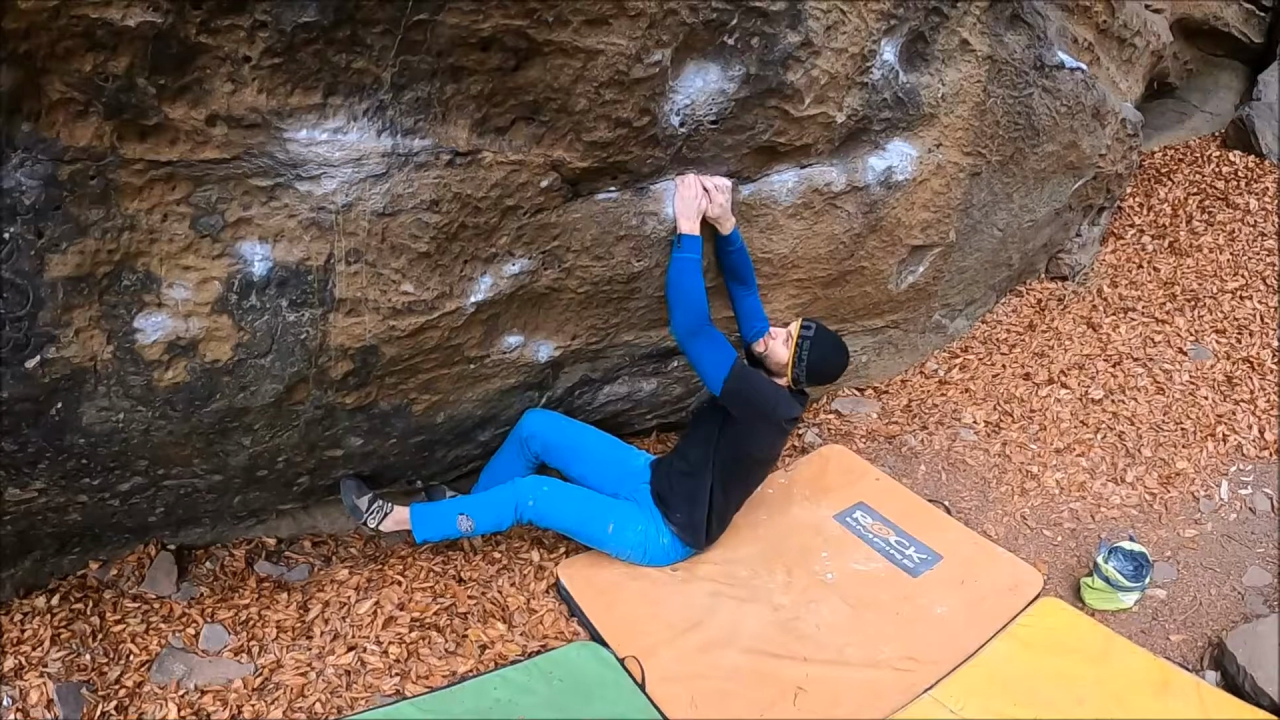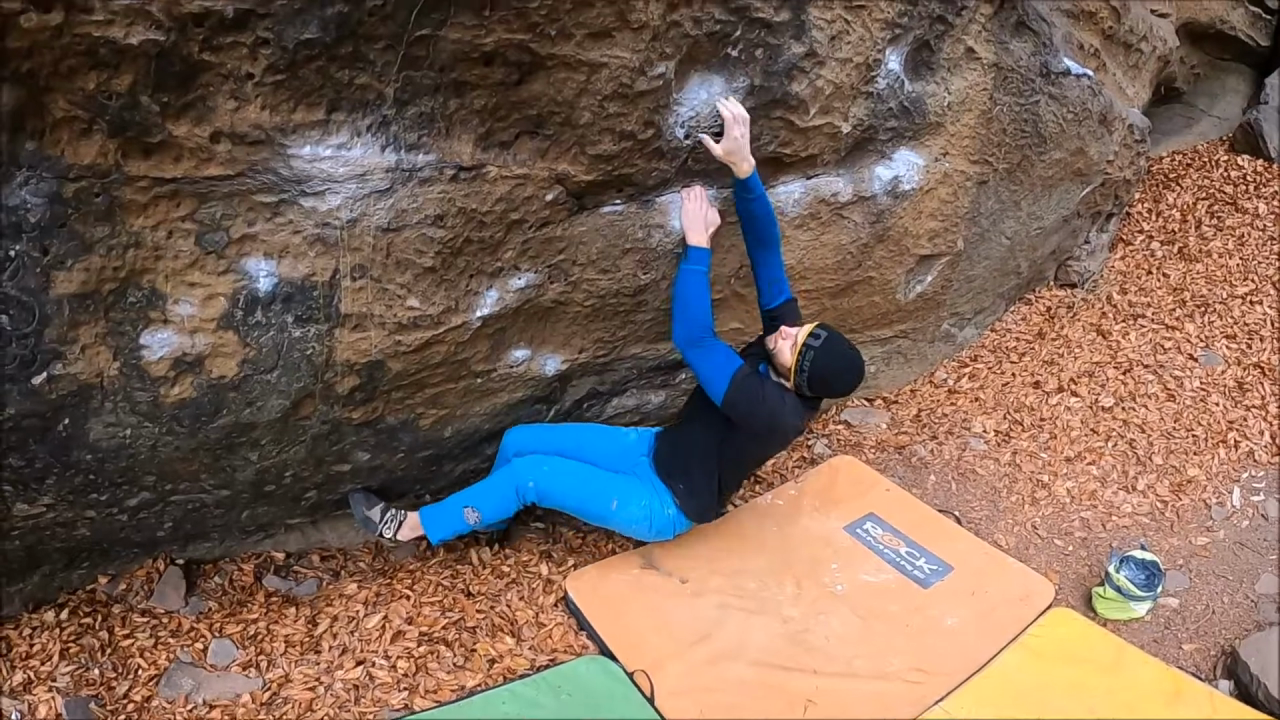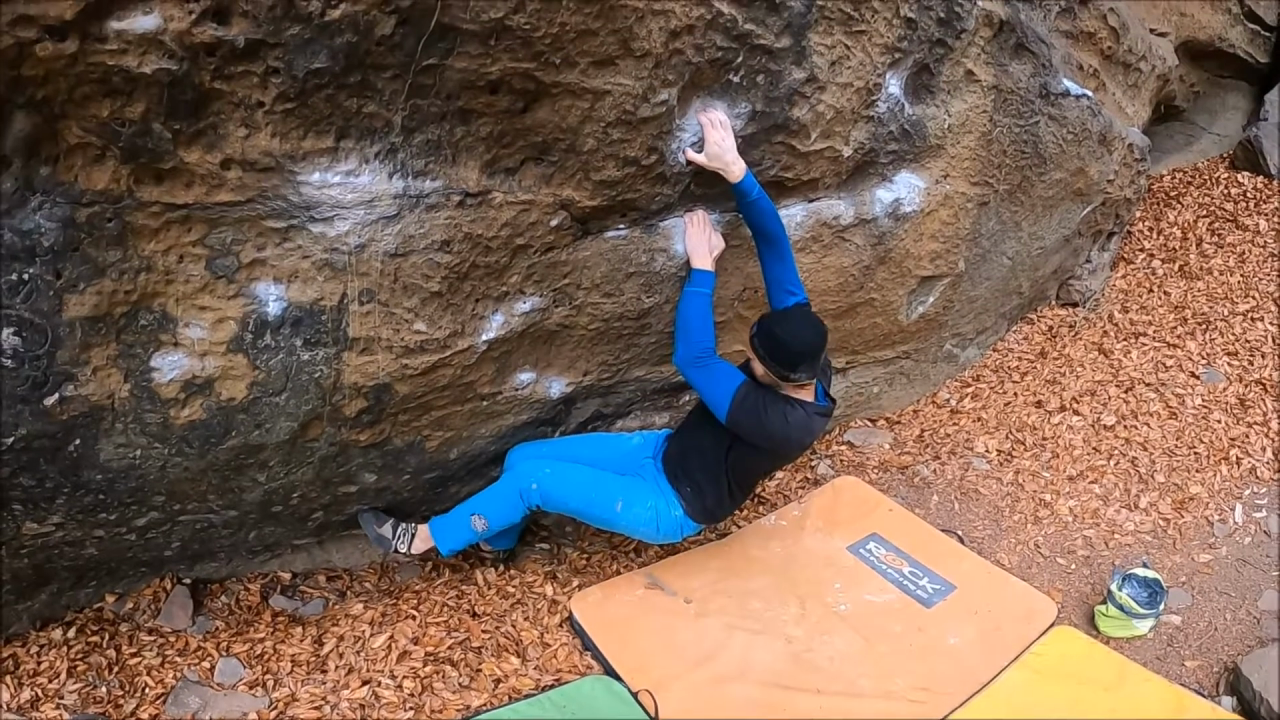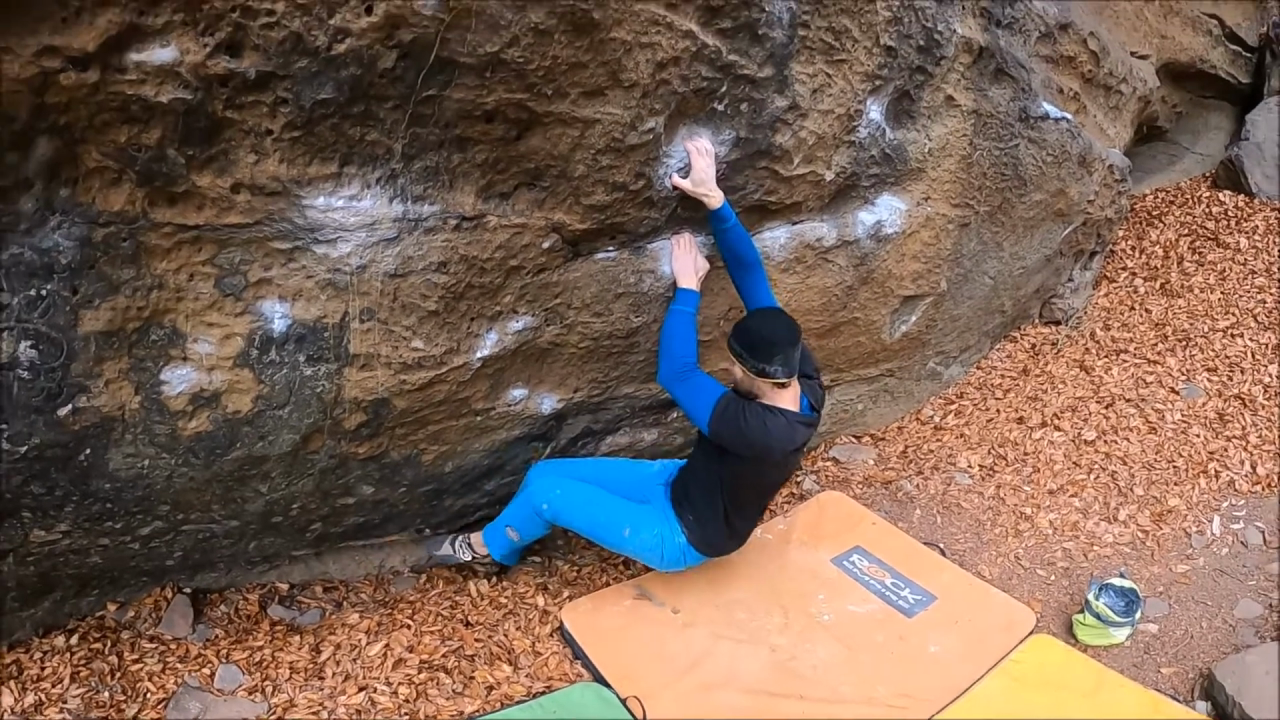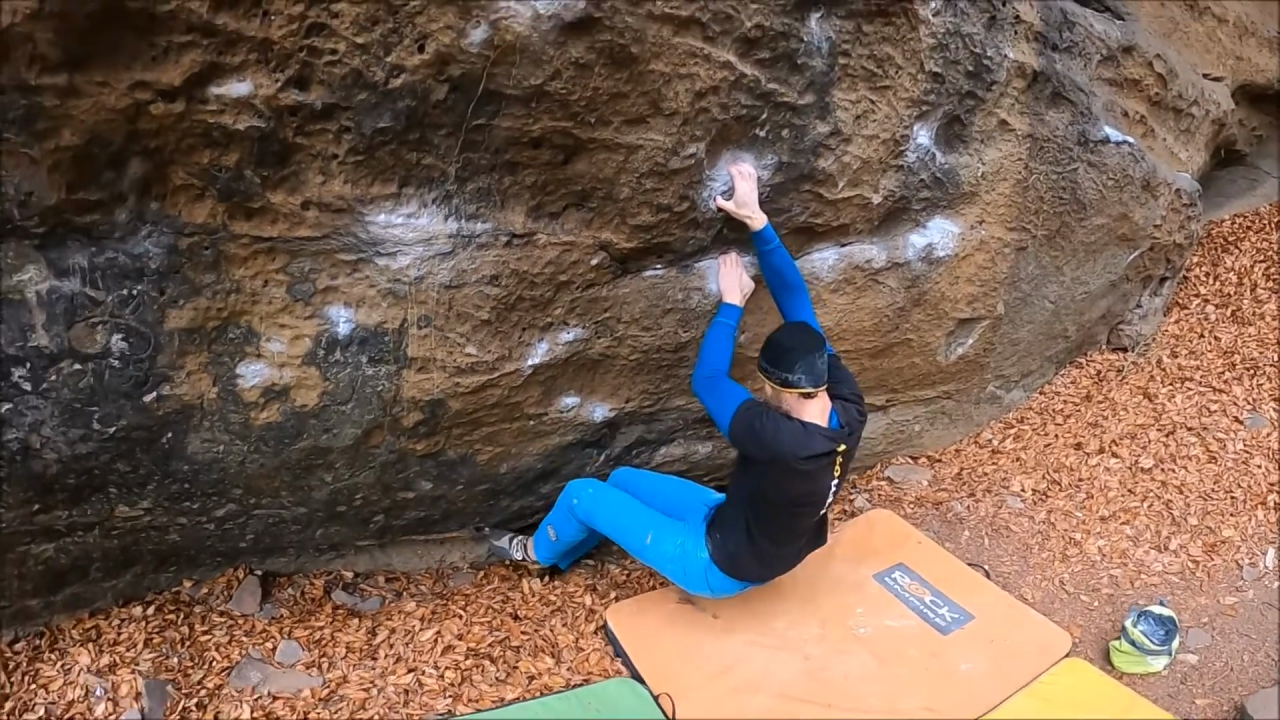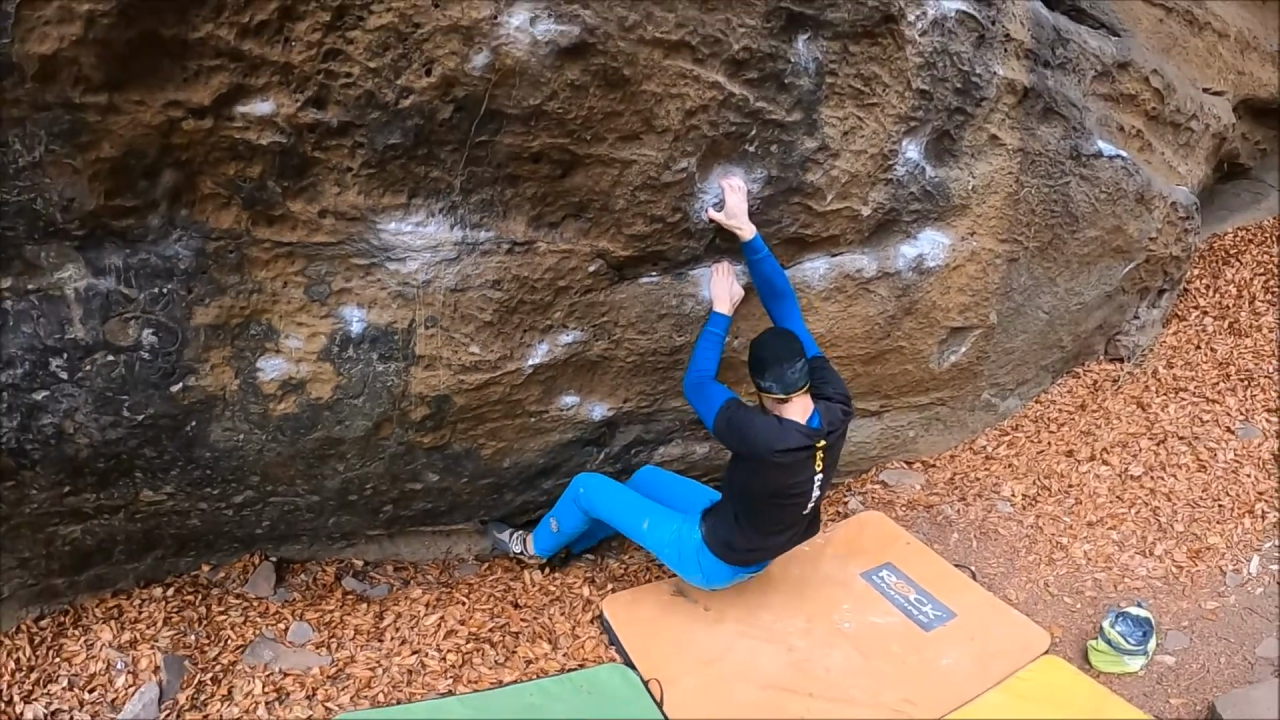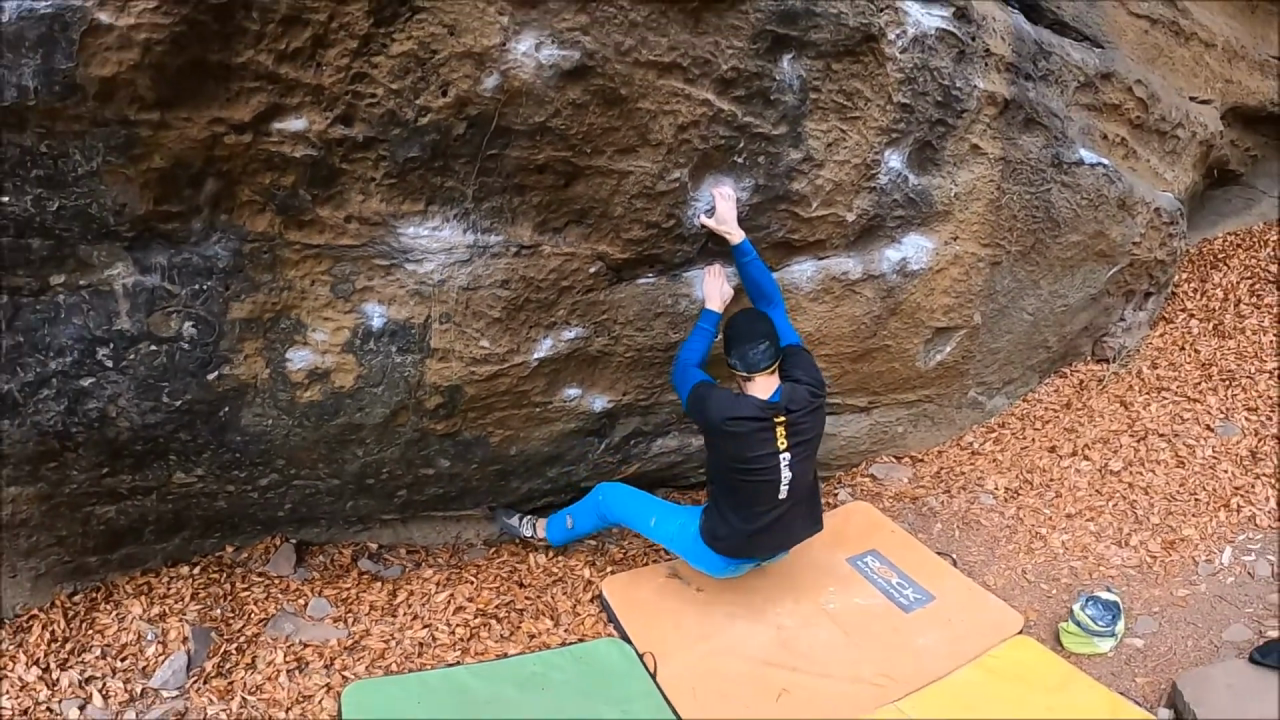
dt=0.7s
person 1, frame 1
left shoulder: (769, 404)
right shoulder: (767, 376)
left elbow: (692, 330)
right elbow: (743, 287)
left wrist: (689, 230)
right wrist: (724, 223)
left hip: (665, 532)
right hip: (655, 480)
left knee: (527, 495)
right knee: (535, 426)
left ankle: (403, 518)
right ankle: (472, 510)
person 1, frame 2
left shoulder: (775, 410)
right shoulder: (785, 332)
left elbow: (693, 340)
right elbow: (765, 249)
left wrist: (698, 243)
right wrist: (743, 165)
left hip: (663, 504)
right hip: (655, 451)
left knee: (526, 474)
right knee: (517, 441)
left ankle: (415, 527)
right ankle: (488, 524)
person 1, frame 3
left shoulder: (781, 423)
right shoulder: (805, 349)
left elbow: (694, 358)
right elbow: (775, 247)
left wrist: (701, 266)
right wrist: (735, 169)
left hip: (671, 504)
right hip: (665, 452)
left knee: (532, 479)
right knee: (521, 458)
left ankle: (424, 538)
right ankle: (498, 540)
person 1, frame 4
left shoulder: (760, 432)
right shoulder: (802, 378)
left elbow: (675, 373)
right elbow: (753, 278)
left wrist: (687, 285)
right wrist: (714, 198)
left hip: (683, 537)
right hip: (680, 483)
left knee: (547, 494)
right knee: (541, 473)
left ankle: (484, 547)
right ankle: (503, 553)
person 1, frame 5
left shoulder: (783, 441)
right shoulder: (848, 406)
left elbow: (708, 380)
right elbow: (797, 305)
left wrist: (732, 302)
right wrist: (757, 221)
left hip: (721, 568)
right hip: (750, 535)
left knee: (582, 494)
right knee: (622, 479)
left ankle: (537, 553)
right ankle: (561, 557)
person 1, frame 6
left shoulder: (766, 438)
right shoulder: (835, 405)
left elbow: (698, 384)
right elbow: (787, 311)
left wrist: (721, 309)
right wrist: (747, 231)
left hip: (716, 561)
right hip: (759, 544)
left knee: (588, 487)
right knee: (646, 478)
left ankle: (537, 547)
right ankle: (573, 542)
person 1, frame 7
left shoulder: (722, 412)
right shoulder: (809, 391)
left elbow: (684, 370)
right elbow: (772, 307)
left wrist: (713, 308)
right wrist: (735, 236)
left hip: (725, 557)
right hip: (784, 546)
left knee: (608, 496)
left ankle: (545, 532)
